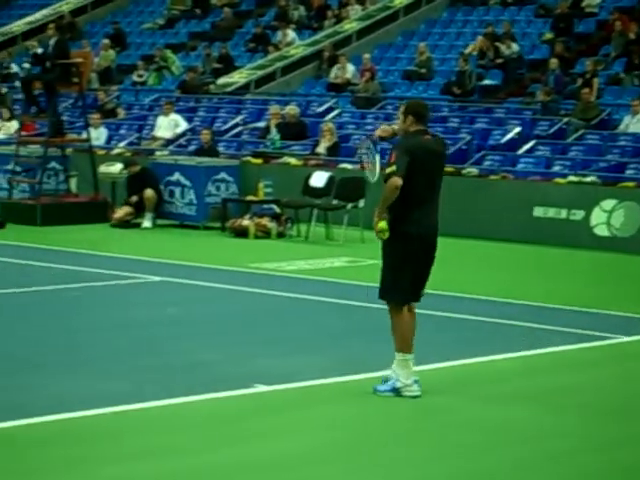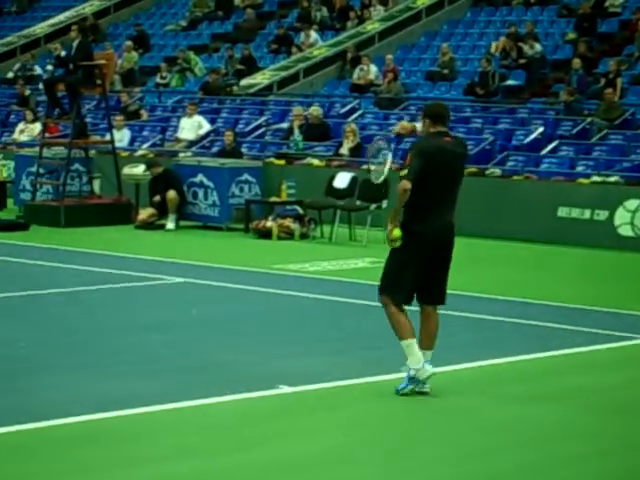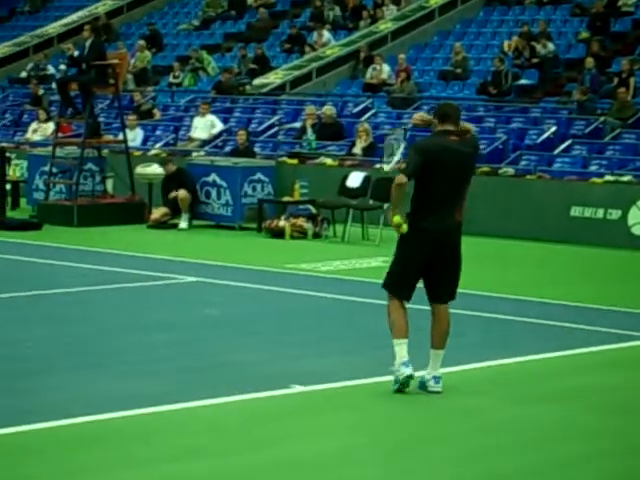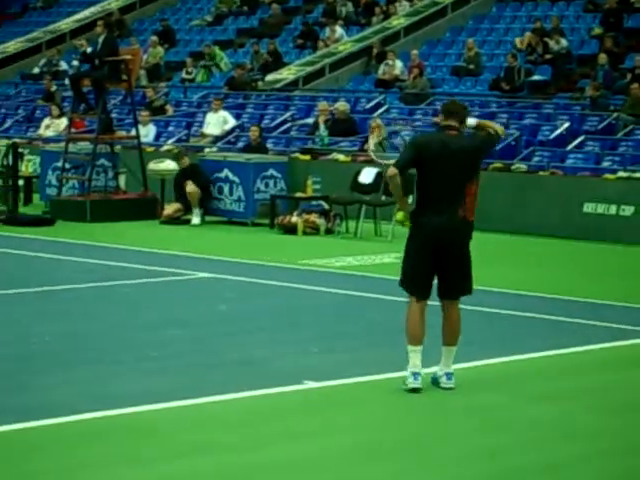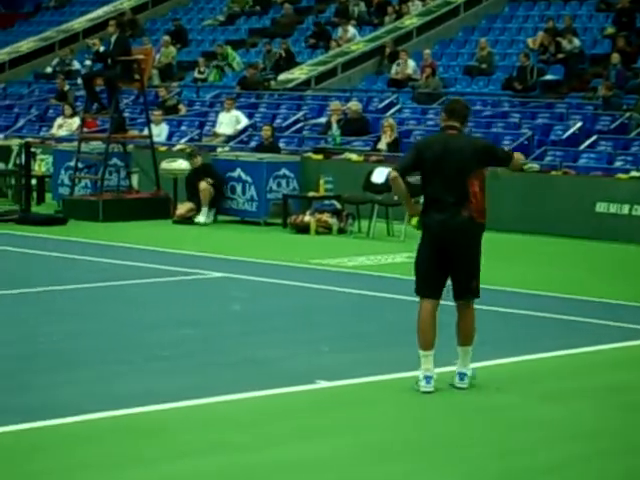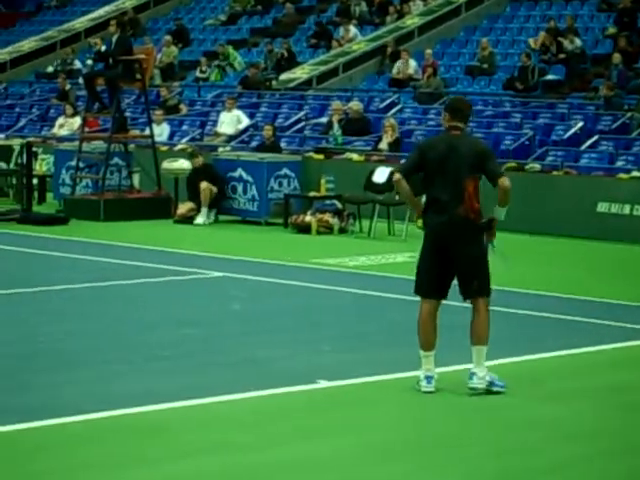
dt=0.2s
person 1, frame 1
left shoulder: (405, 146)
right shoulder: (438, 145)
left elbow: (395, 182)
left wrist: (380, 211)
right wrist: (394, 131)
left hip: (403, 232)
right hip: (427, 232)
left knee: (395, 303)
right knee: (407, 302)
left ankle: (406, 380)
right ankle: (400, 370)
person 1, frame 2
left shoulder: (421, 147)
right shoulder: (459, 147)
left elbow: (406, 186)
right elbow: (445, 135)
left wrist: (393, 218)
left hip: (415, 233)
right hip: (443, 234)
left knee: (391, 299)
right knee: (430, 304)
left ankle: (418, 362)
right ankle: (421, 373)
person 1, frame 3
left shoulder: (424, 146)
right shoulder: (468, 148)
left elbow: (401, 180)
right elbow: (469, 129)
left wrist: (395, 209)
right wrist: (441, 121)
left hip: (419, 231)
right hip: (450, 233)
left knee: (396, 298)
right knee: (440, 303)
left ankle: (402, 362)
right ankle: (434, 374)
person 1, frame 4
left shoulder: (421, 143)
right shoulder: (474, 143)
left elbow: (392, 173)
right elbow: (498, 130)
left wrist: (401, 204)
right wrist: (471, 123)
left hip: (424, 228)
right hip: (457, 229)
left knee: (417, 300)
right knee: (451, 301)
left ankle: (414, 371)
right ankle: (446, 371)
person 1, frame 5
left shoulder: (424, 145)
right shoulder: (477, 146)
left elbow: (394, 177)
right elbow: (518, 161)
left wrist: (411, 207)
right wrist: (501, 156)
left hip: (433, 228)
right hip: (466, 229)
left knee: (428, 301)
right knee: (465, 301)
left ankle: (426, 374)
right ankle: (463, 371)
person 1, frame 6
left shoulder: (428, 146)
right shoulder: (478, 148)
left elbow: (398, 179)
right elbow: (503, 185)
left wrist: (417, 209)
right wrist: (498, 216)
left hip: (435, 229)
right hip: (467, 230)
left knee: (429, 301)
right knee: (479, 300)
left ankle: (427, 374)
right ankle: (479, 372)
